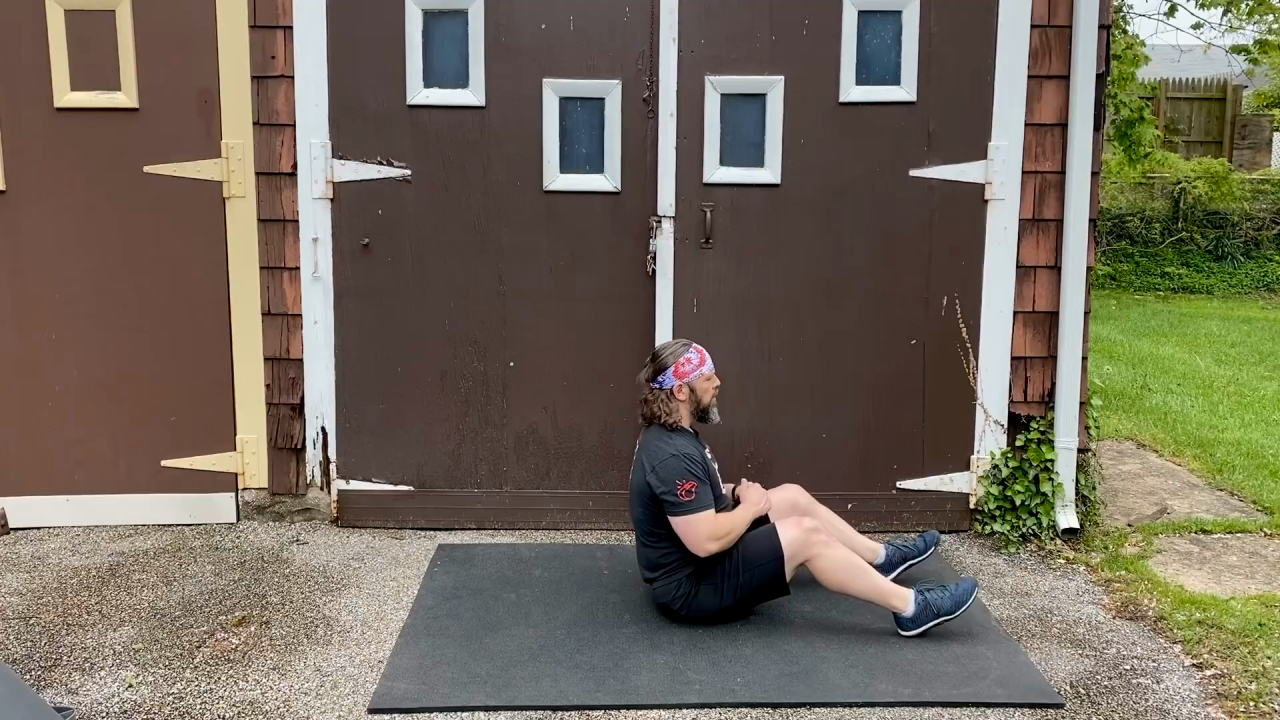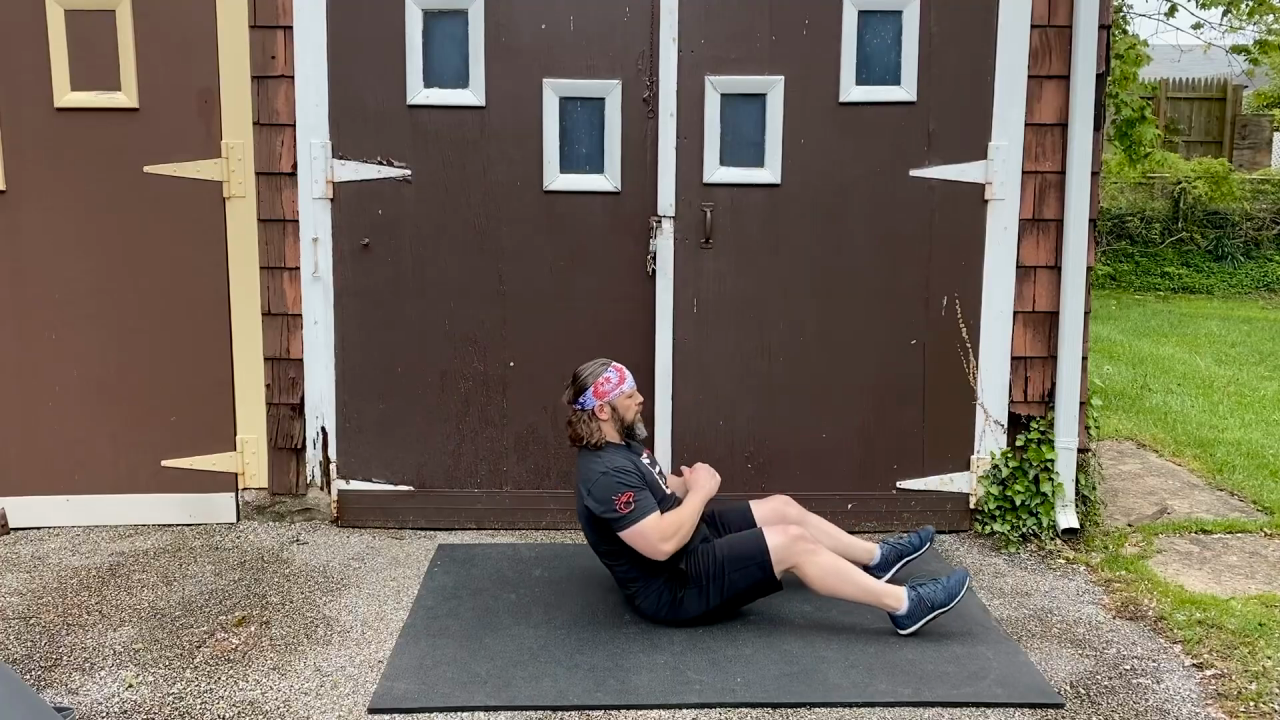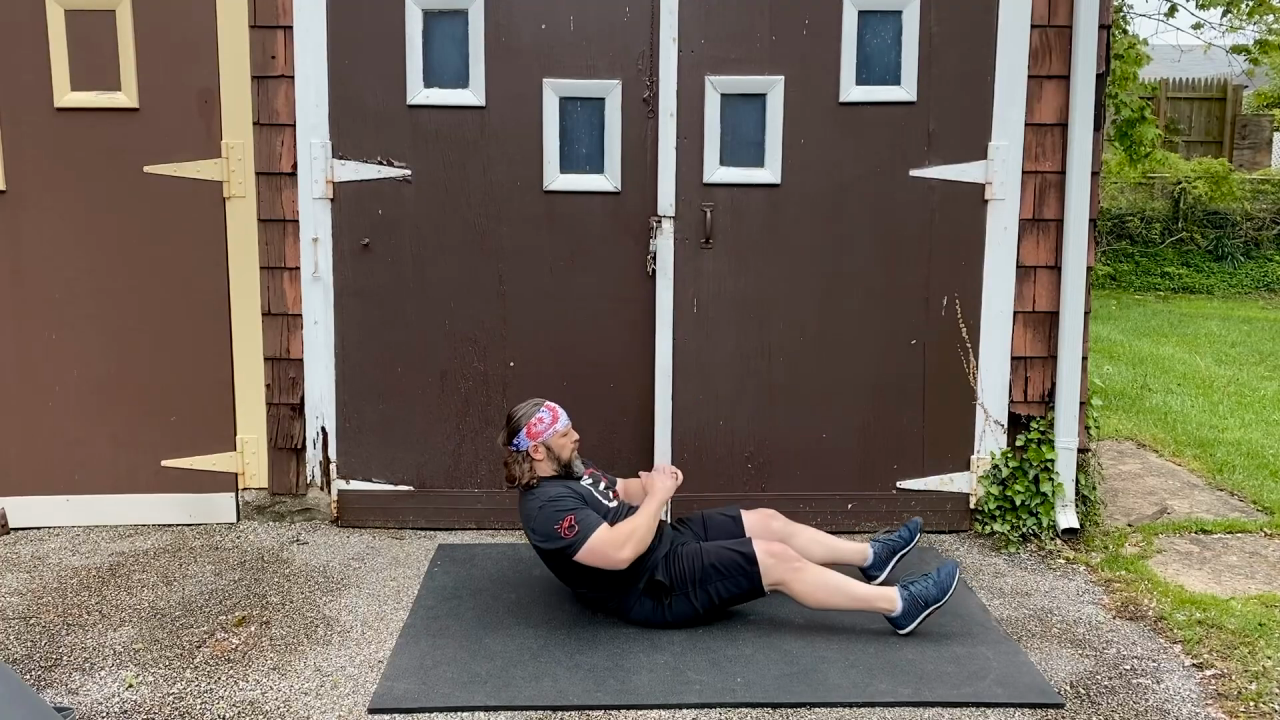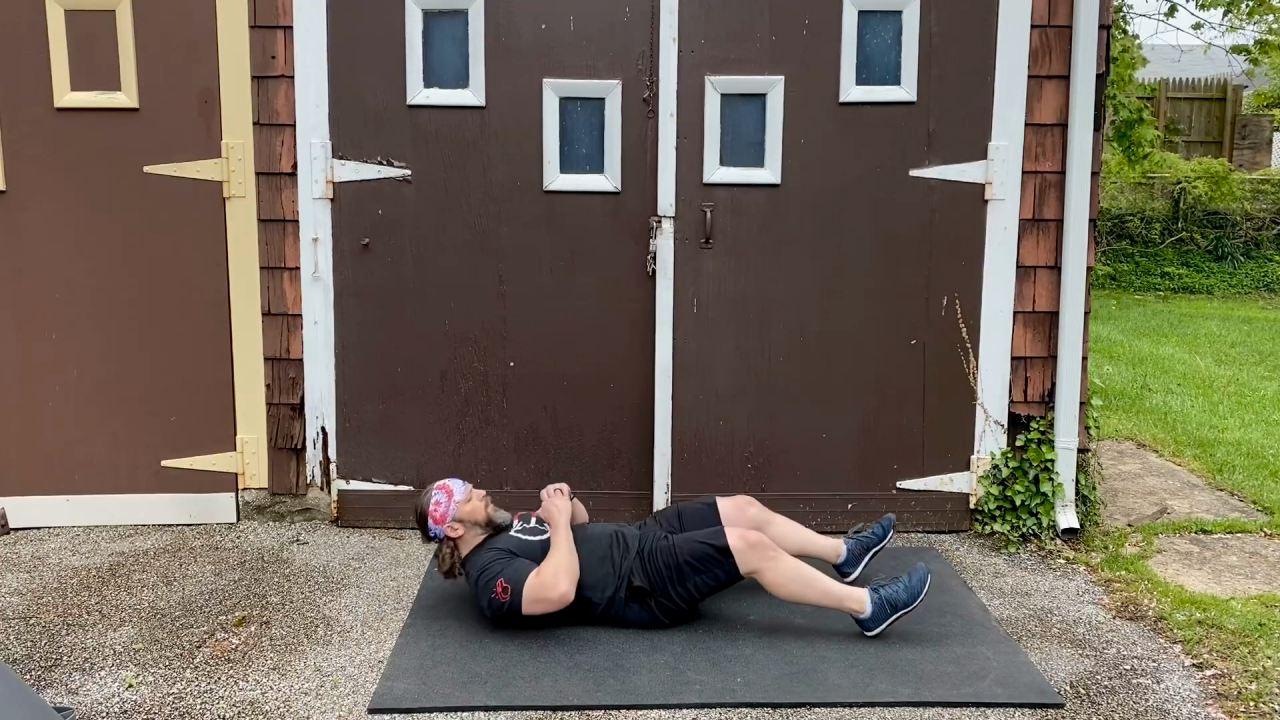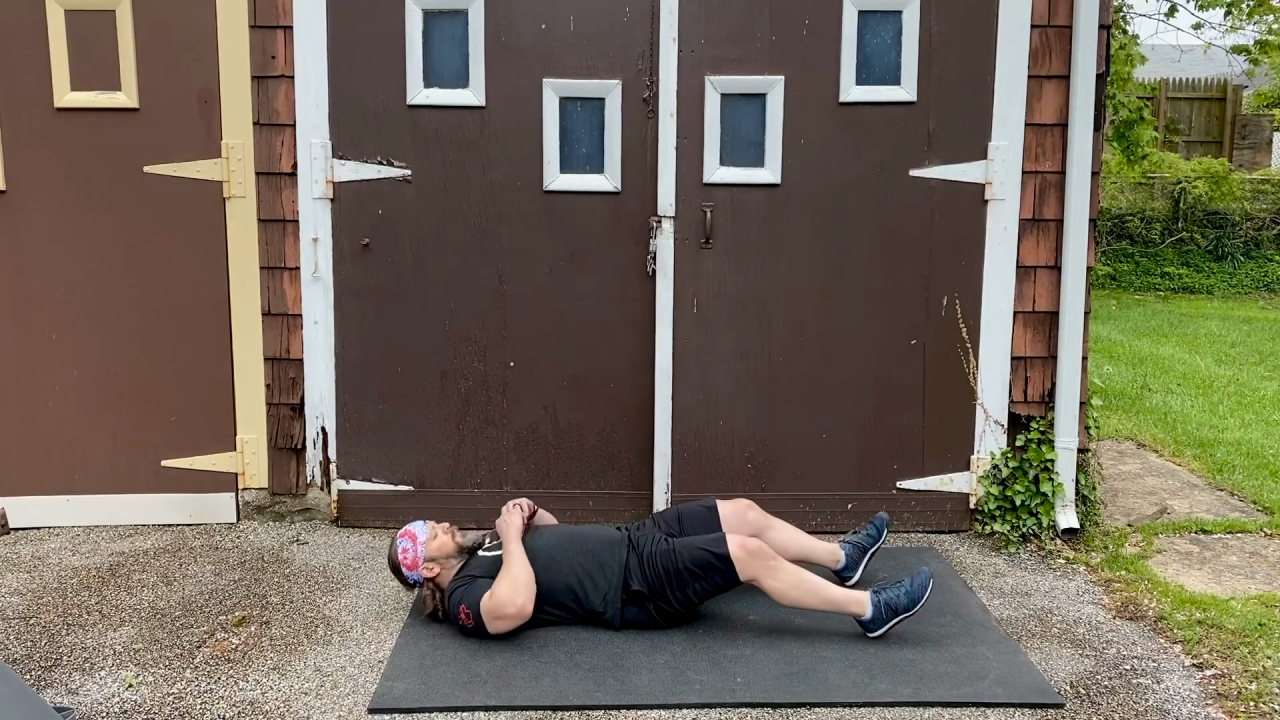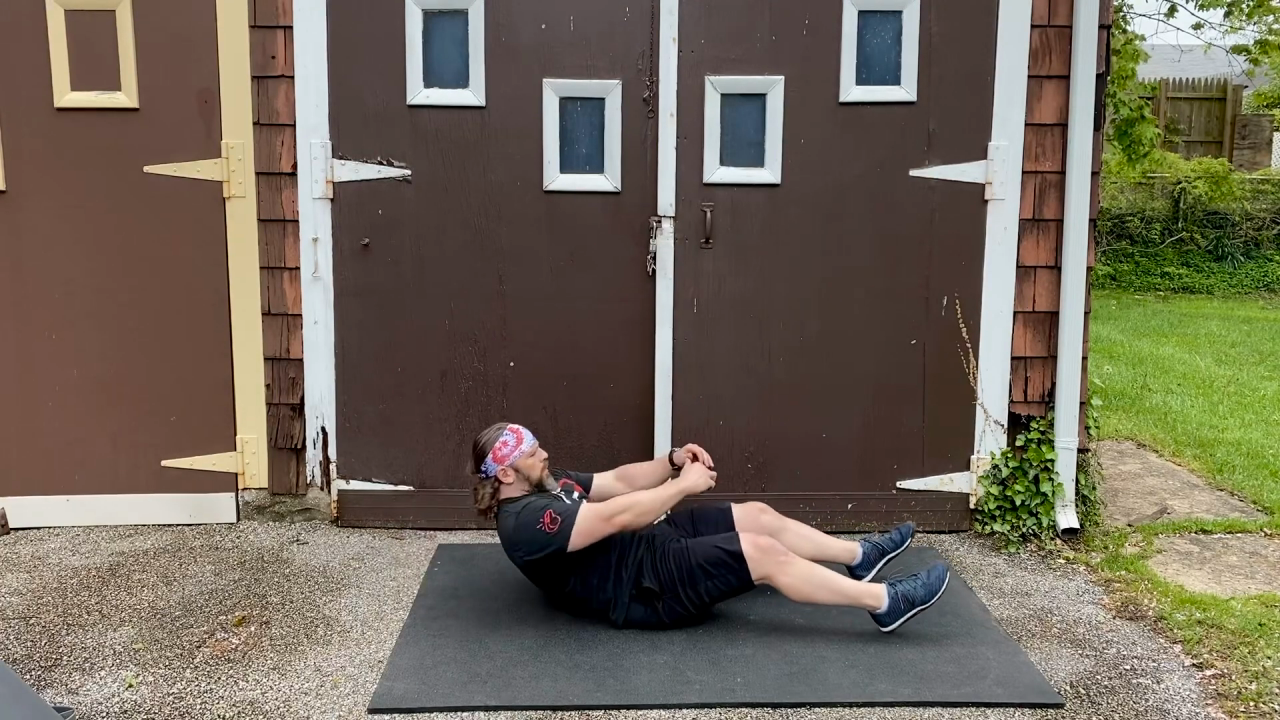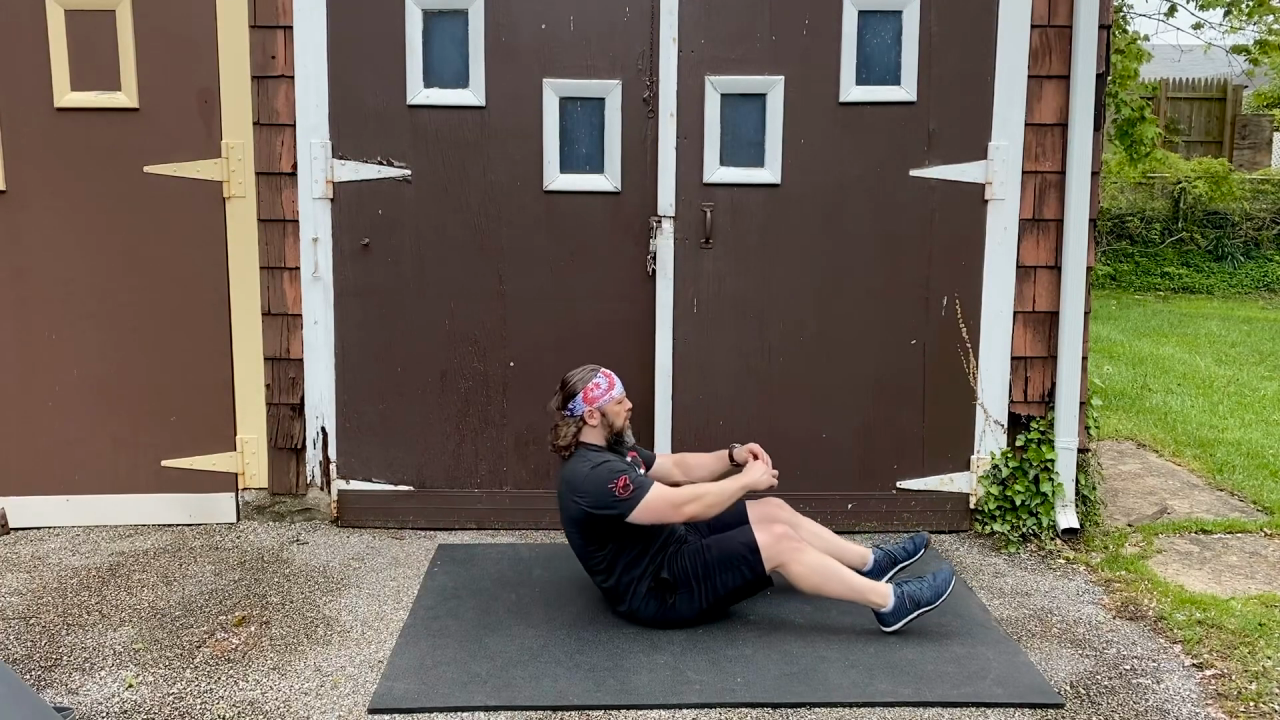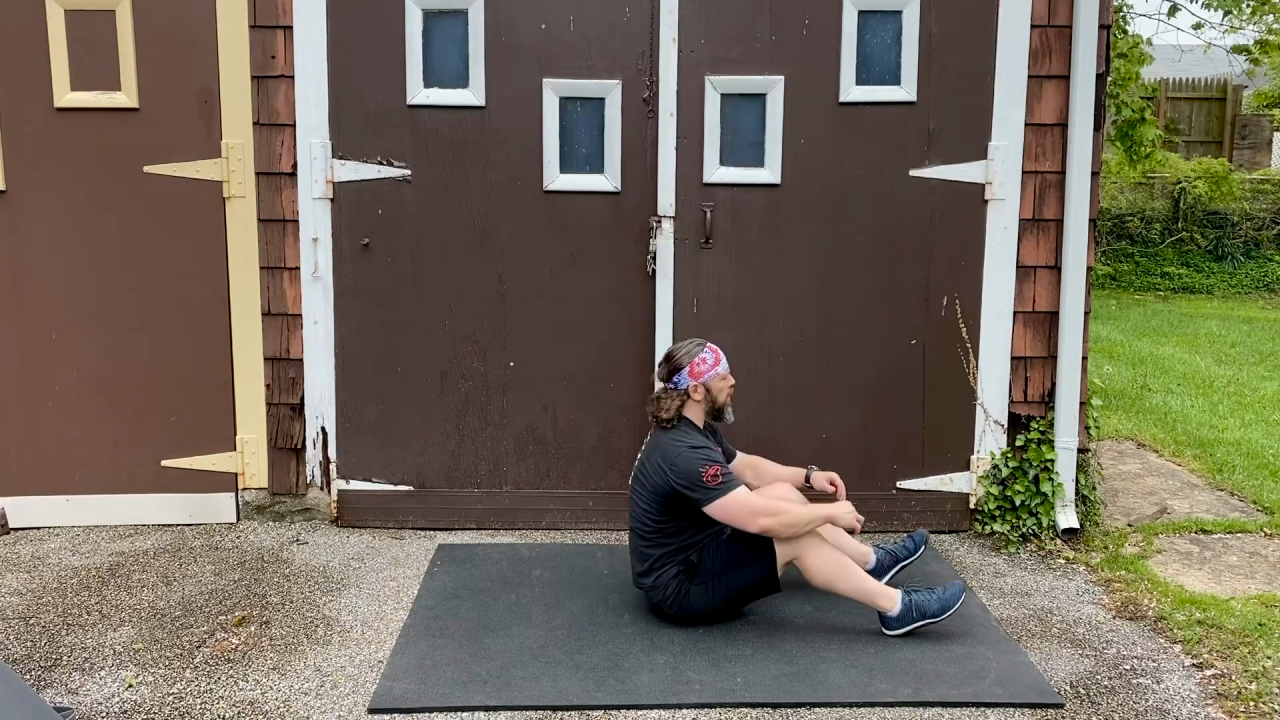
dt=0.4s
person 1, frame 1
left shoulder: (672, 434)
right shoulder: (672, 456)
right elbow: (707, 542)
left wrist: (732, 493)
right wrist: (751, 506)
left hip: (702, 563)
right hip: (691, 587)
left knee: (793, 496)
right knee: (807, 533)
left ankle: (883, 557)
right ankle: (911, 608)
person 1, frame 2
left shoulder: (619, 446)
right shoulder: (606, 474)
right elbow: (662, 543)
left wrist: (688, 482)
right wrist: (701, 491)
left hip: (692, 545)
right hip: (673, 588)
left knee: (783, 508)
right knee: (793, 541)
left ankle: (877, 558)
right ankle: (903, 605)
person 1, frame 3
left shoulder: (568, 473)
right shoulder: (547, 507)
left elbow: (625, 496)
right elbow: (622, 551)
left wrist: (651, 482)
right wrist: (659, 494)
left hip: (670, 543)
right hip: (656, 587)
left knee: (772, 522)
right knee: (779, 559)
left ankle: (872, 559)
right ankle: (898, 605)
person 1, frame 4
left shoulder: (504, 528)
right shoulder: (489, 571)
right elbow: (560, 591)
left wrist: (565, 503)
right wrist: (560, 522)
left hip: (640, 540)
right hip: (641, 584)
left knee: (746, 507)
right knee: (752, 545)
left ankle: (844, 553)
right ankle: (868, 606)
person 1, frame 5
left shoulder: (480, 549)
right shoulder: (466, 595)
left elbow: (550, 534)
right elbow: (517, 605)
left wrist: (527, 518)
right wrist: (514, 533)
left hip: (631, 542)
right hip: (633, 588)
left knee: (742, 512)
right knee: (751, 554)
left ankle: (841, 558)
right ankle: (868, 610)
person 1, frame 6
left shoulder: (544, 484)
right shoulder: (525, 522)
left elbow: (620, 481)
right elbow: (618, 516)
left wrist: (673, 461)
right wrist: (684, 485)
left hip: (647, 547)
right hip: (642, 589)
left knee: (757, 515)
right knee: (763, 552)
left ankle: (860, 558)
right ankle: (884, 603)
person 1, frame 7
left shoulder: (608, 450)
right shoulder: (592, 475)
left elbow: (677, 469)
right elbow: (683, 506)
left wrist: (733, 456)
right wrist: (745, 481)
left hip: (668, 549)
right hip: (656, 592)
left knee: (771, 511)
right knee: (778, 540)
left ankle: (872, 562)
right ankle: (890, 603)
person 1, frame 8
left shoulder: (687, 429)
right shoulder: (683, 455)
left elbow: (746, 468)
right elbow: (760, 520)
left wrist: (808, 475)
right wrist: (829, 512)
left hip: (691, 557)
right hip: (680, 587)
left knee: (781, 492)
right knee: (792, 534)
left ankle: (872, 561)
right ankle: (896, 607)
